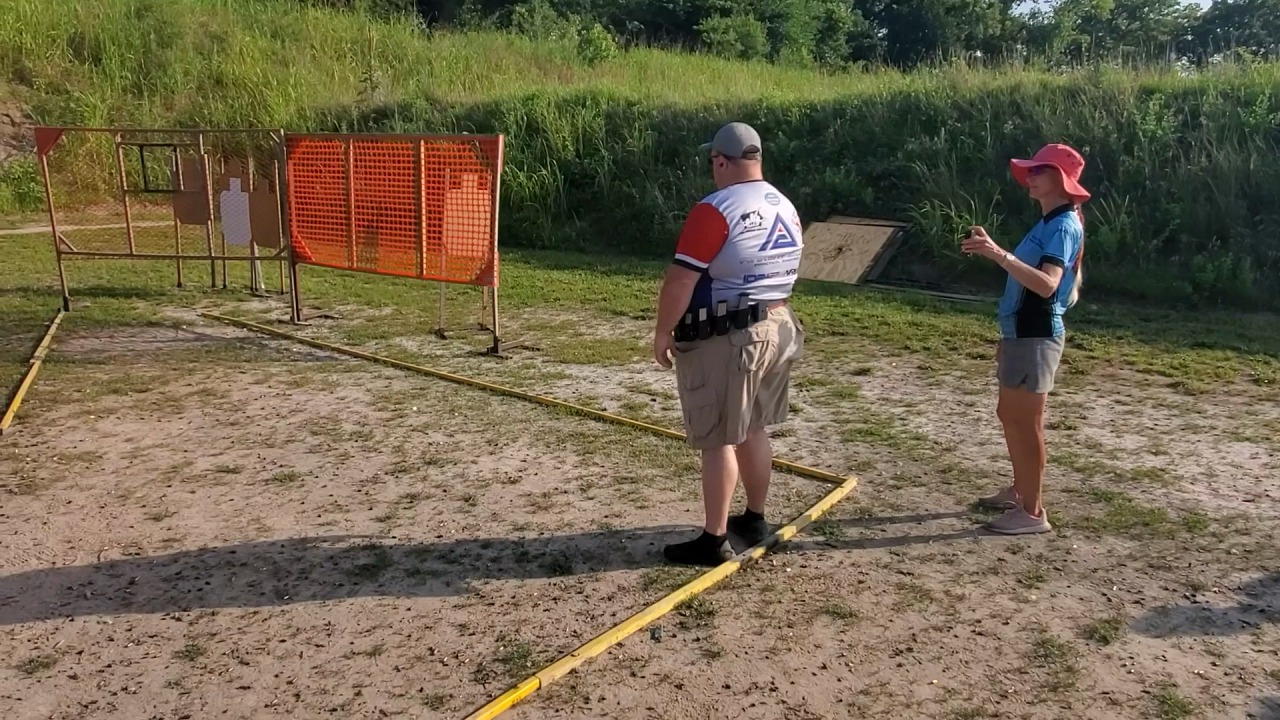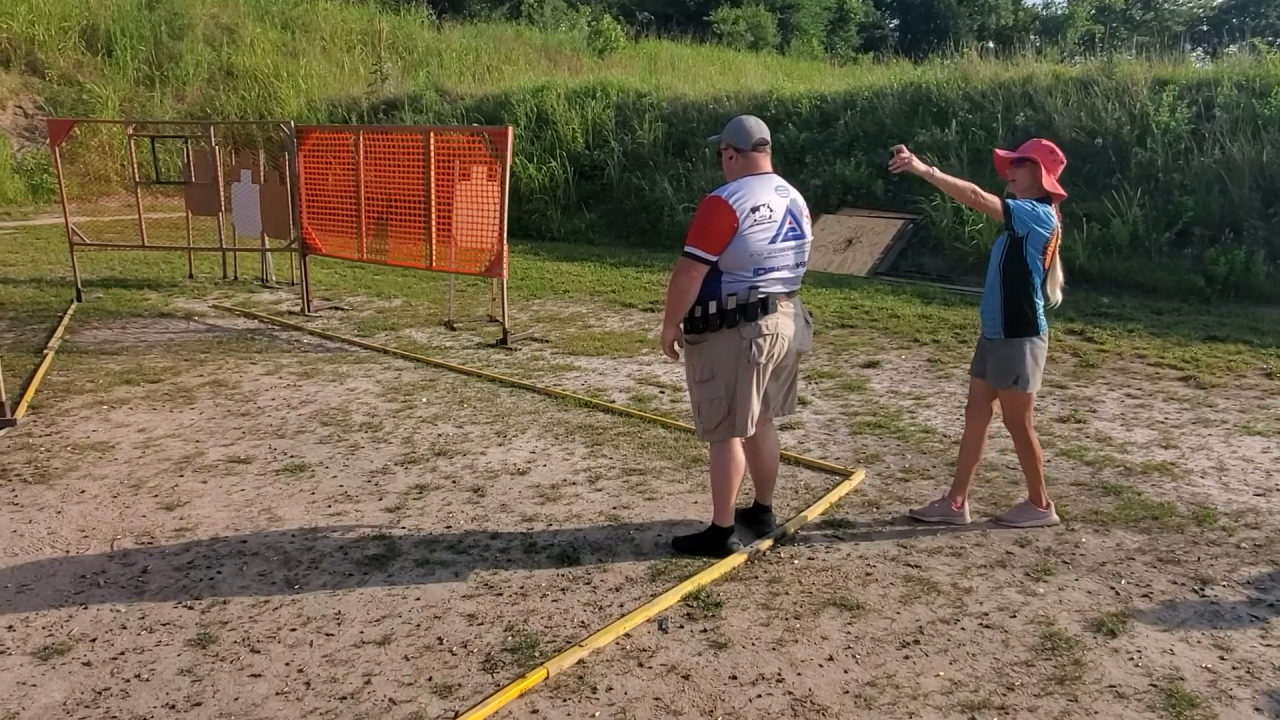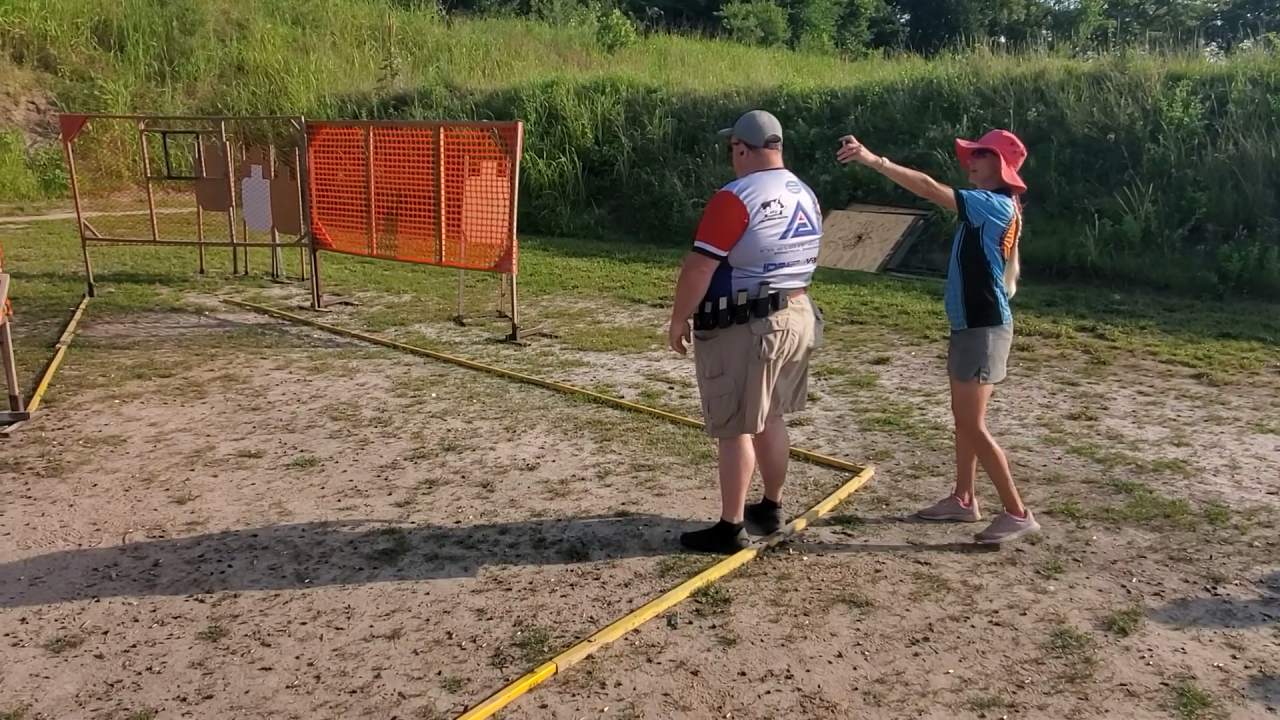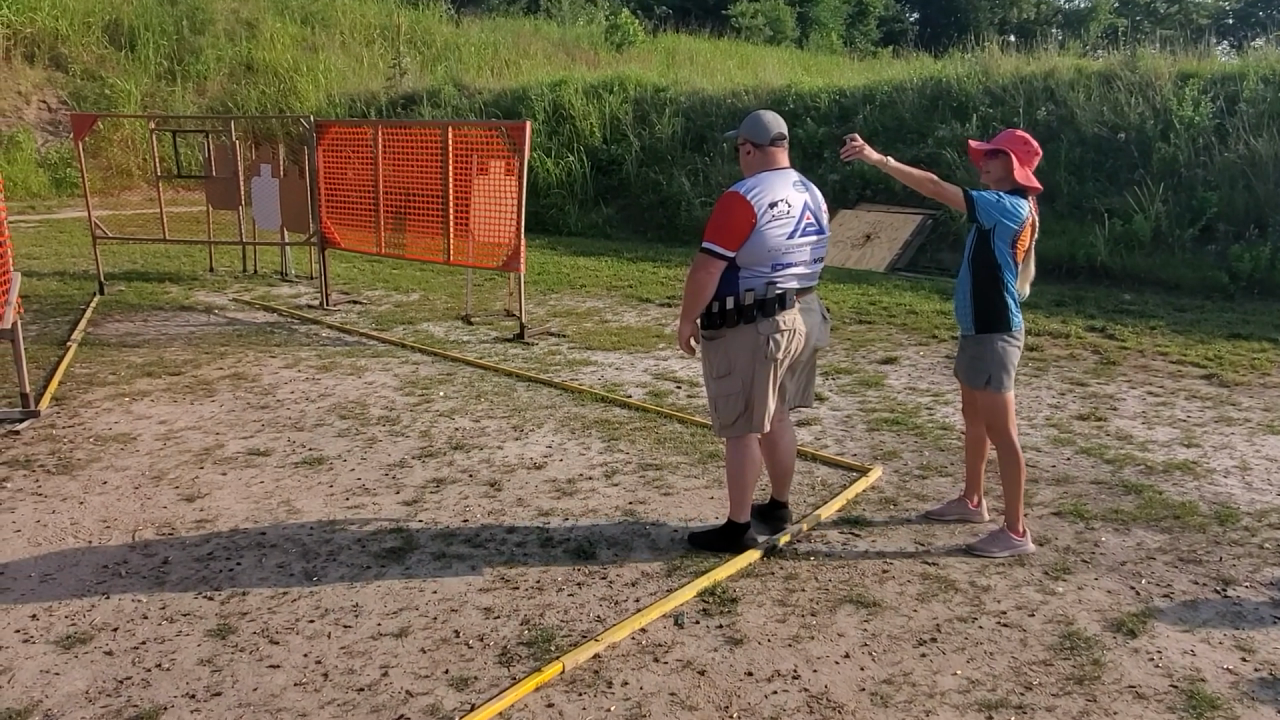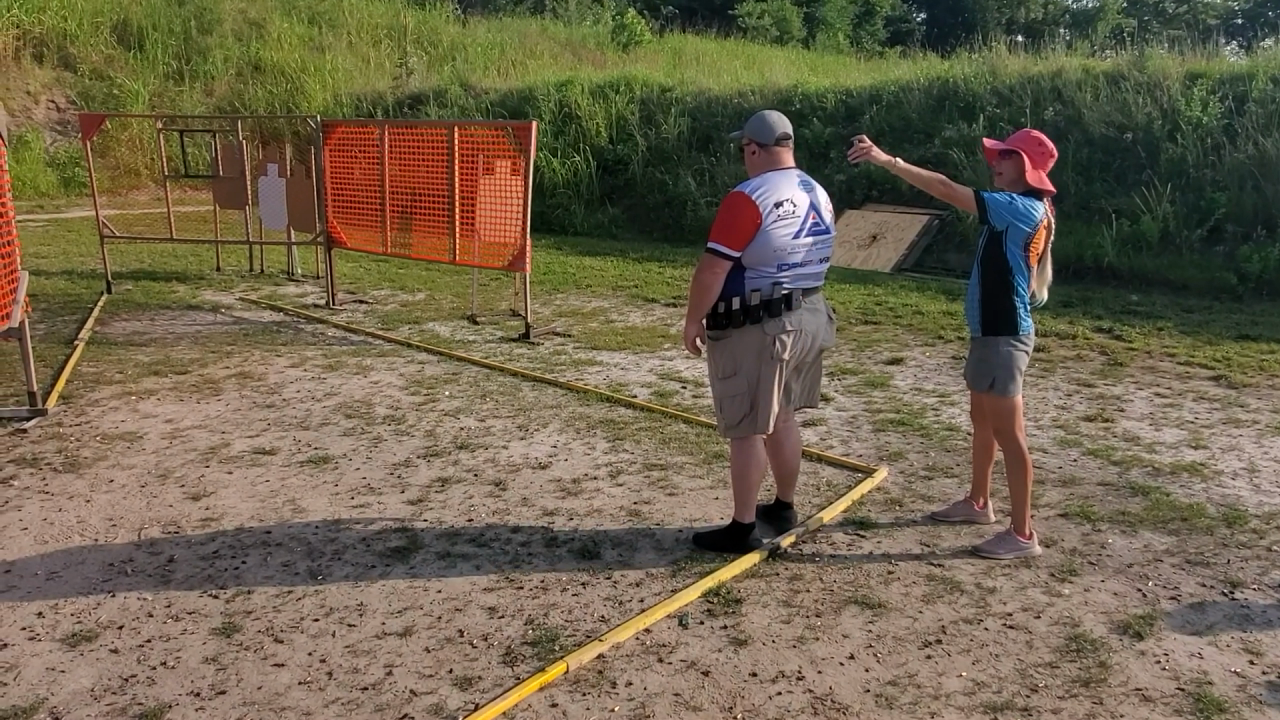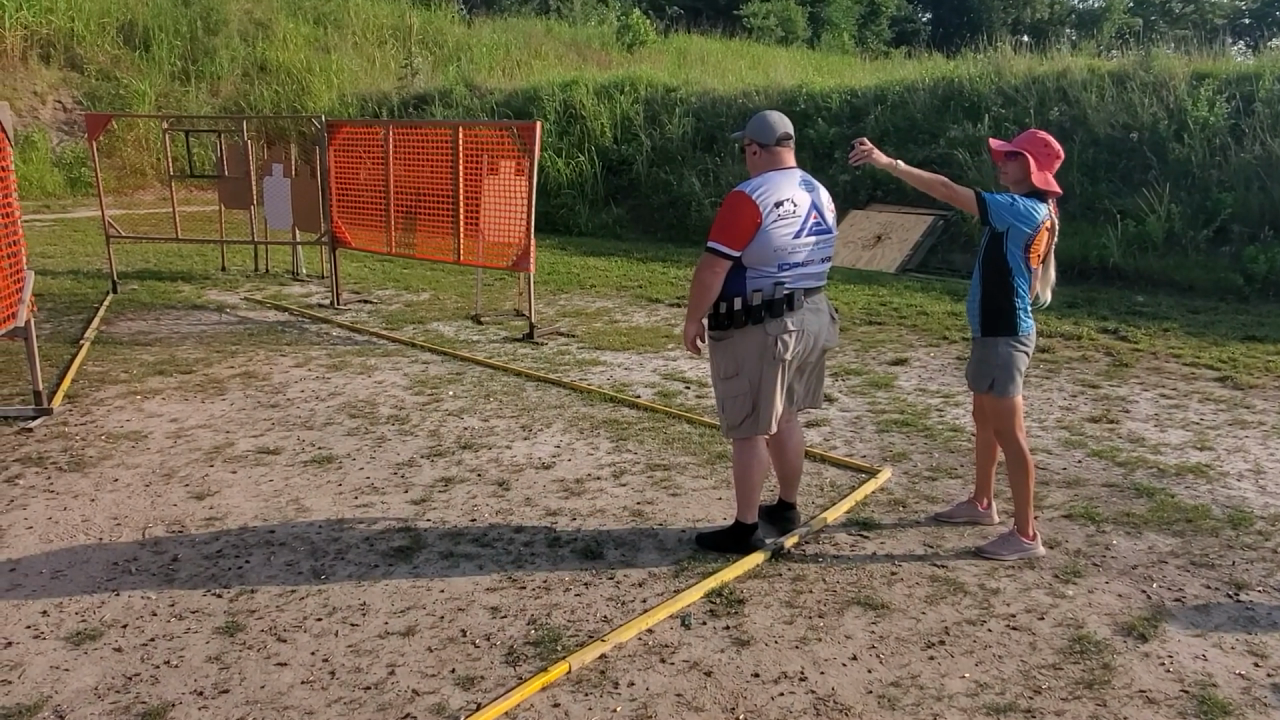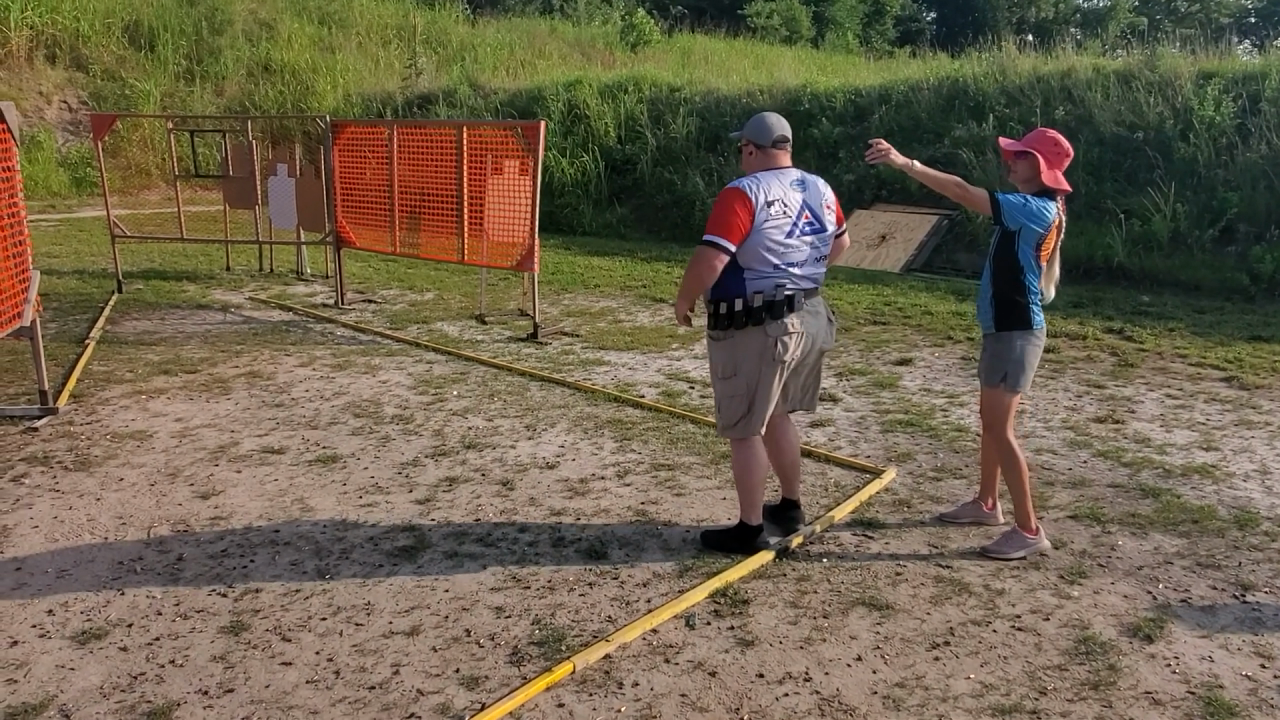
dt=0.7s
person 1, frame 1
left shoulder: (715, 209)
right shoulder: (785, 209)
left elbow: (681, 280)
left wrist: (663, 333)
left hip: (724, 339)
right hip: (776, 331)
left knee: (717, 440)
right knee: (751, 429)
left ankle: (713, 540)
right ankle: (754, 519)
person 1, frame 2
left shoulder: (724, 202)
right shoulder: (795, 201)
left elbow: (689, 272)
left wrist: (670, 324)
left hip: (732, 332)
right hip: (785, 321)
left knee: (726, 432)
right knee: (761, 421)
left ankle: (722, 531)
right ankle: (762, 511)
person 1, frame 3
left shoulder: (736, 197)
right shoulder: (806, 196)
left elbow: (699, 267)
left wrist: (679, 318)
left hip: (744, 327)
right hip: (798, 316)
left knee: (735, 428)
right knee: (770, 418)
left ankle: (731, 527)
right ankle: (771, 508)
person 1, frame 4
left shoulder: (743, 198)
right shoulder: (813, 195)
left elbow: (707, 268)
left wrist: (688, 319)
left hip: (750, 327)
right hip: (802, 316)
left knee: (742, 428)
right knee: (776, 417)
left ankle: (738, 527)
right ankle: (778, 507)
person 1, frame 5
left shoulder: (748, 198)
right shoulder: (818, 195)
left elbow: (713, 269)
left wrist: (694, 320)
left hip: (756, 327)
right hip: (809, 317)
left knee: (747, 429)
right knee: (781, 417)
left ankle: (742, 528)
right ankle: (783, 507)
person 1, frame 6
left shoulder: (749, 197)
right shoulder: (819, 194)
left elbow: (713, 267)
left wrist: (693, 319)
left hip: (757, 328)
right hip: (812, 317)
left knee: (749, 429)
right knee: (784, 418)
left ankle: (745, 529)
right ankle: (786, 507)
person 1, frame 7
left shoulder: (743, 193)
right shoulder: (818, 189)
left elbow: (710, 261)
right elbow: (840, 243)
left wrist: (684, 301)
left hip: (755, 329)
right hip: (810, 319)
left knee: (744, 429)
right knee: (777, 417)
left ankle: (749, 529)
right ankle: (789, 506)
person 2, frame 1
left shoulder: (1066, 227)
right shoulder: (1046, 223)
left elbow: (1046, 284)
left wrist: (998, 254)
left hip: (1037, 338)
right hip: (1019, 334)
left knee: (1026, 425)
right knee: (1009, 416)
left ankle: (1032, 511)
right ankle: (1021, 489)
person 2, frame 2
left shoulder: (1039, 215)
right shoulder: (1024, 218)
left elbow: (977, 198)
left wrist: (924, 169)
left hip: (1019, 339)
right hip: (995, 335)
left knee: (1018, 424)
right knee: (975, 417)
left ankle: (1040, 505)
right ankle: (955, 502)
person 2, frame 3
left shoulder: (995, 205)
right shoulder: (990, 206)
left elbow: (929, 188)
left wrist: (874, 160)
left hip: (984, 329)
right hip: (968, 326)
left knee: (973, 425)
right knee: (962, 417)
left ankle: (1016, 513)
right ankle: (964, 499)
person 2, frame 4
left shoulder: (1010, 207)
right shoulder: (1001, 207)
left elbow: (937, 189)
left wrist: (878, 159)
left hip: (995, 333)
right hip: (978, 329)
left knee: (1001, 432)
right knee: (973, 418)
left ankle: (1016, 531)
right ankle: (972, 500)
person 2, frame 5
left shoulder: (1022, 209)
right shoulder: (1020, 209)
left elbow: (946, 190)
left wrist: (887, 160)
left hip: (1004, 335)
right hip: (991, 330)
left knee: (1008, 433)
right knee: (982, 420)
left ankle: (1023, 533)
right ankle: (978, 502)
person 2, frame 6
left shoulder: (1023, 210)
right shoulder: (1028, 210)
left elbow: (949, 192)
left wrist: (888, 163)
left hip: (1004, 335)
right hip: (994, 330)
left knee: (1008, 432)
right knee: (984, 420)
left ankle: (1026, 534)
right ankle: (981, 503)
person 2, frame 7
left shoulder: (1035, 209)
right shoulder: (1035, 208)
left elbow: (962, 192)
left wrist: (904, 163)
left hip: (1016, 332)
right hip: (1004, 328)
left knee: (999, 429)
right knee: (991, 420)
left ankle: (1028, 528)
right ankle: (986, 503)
